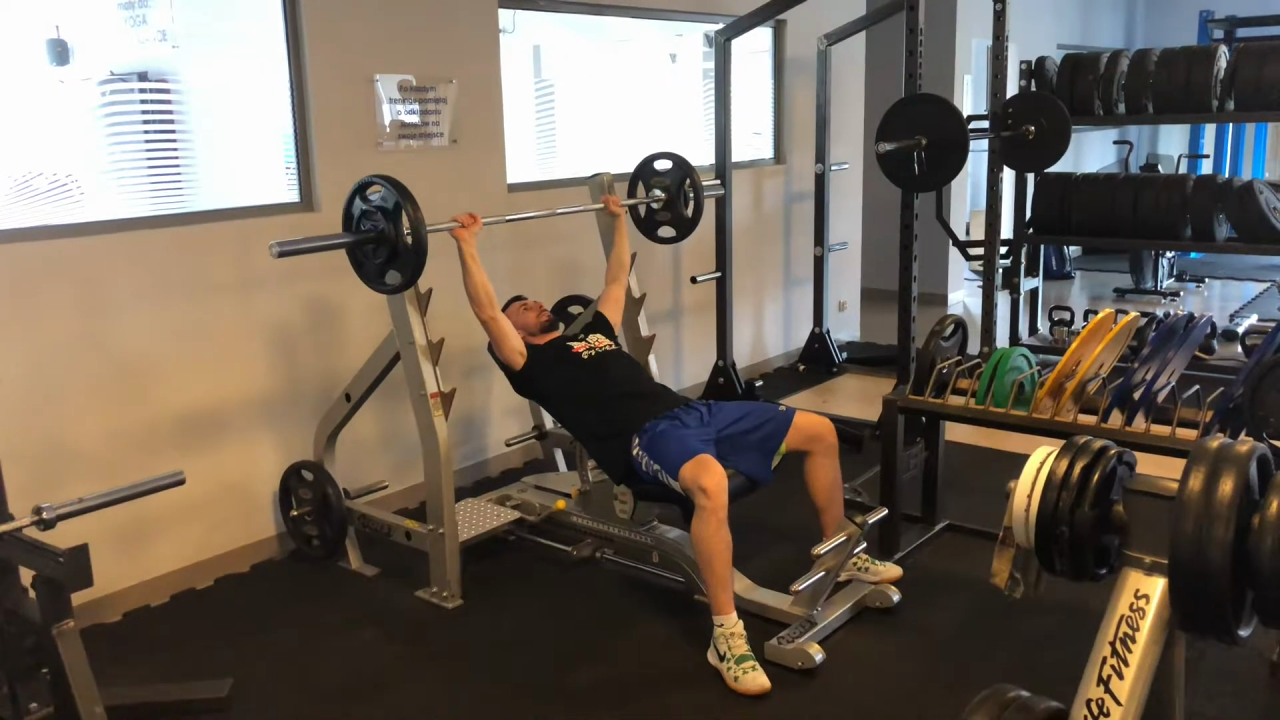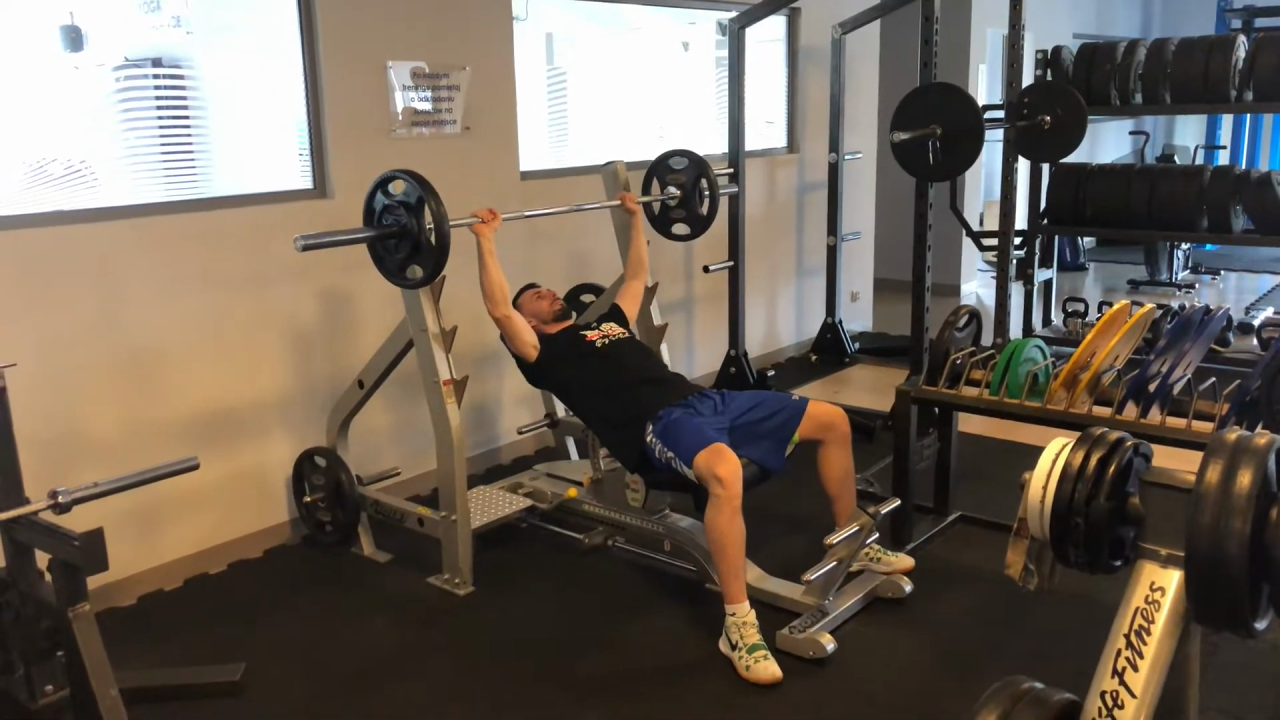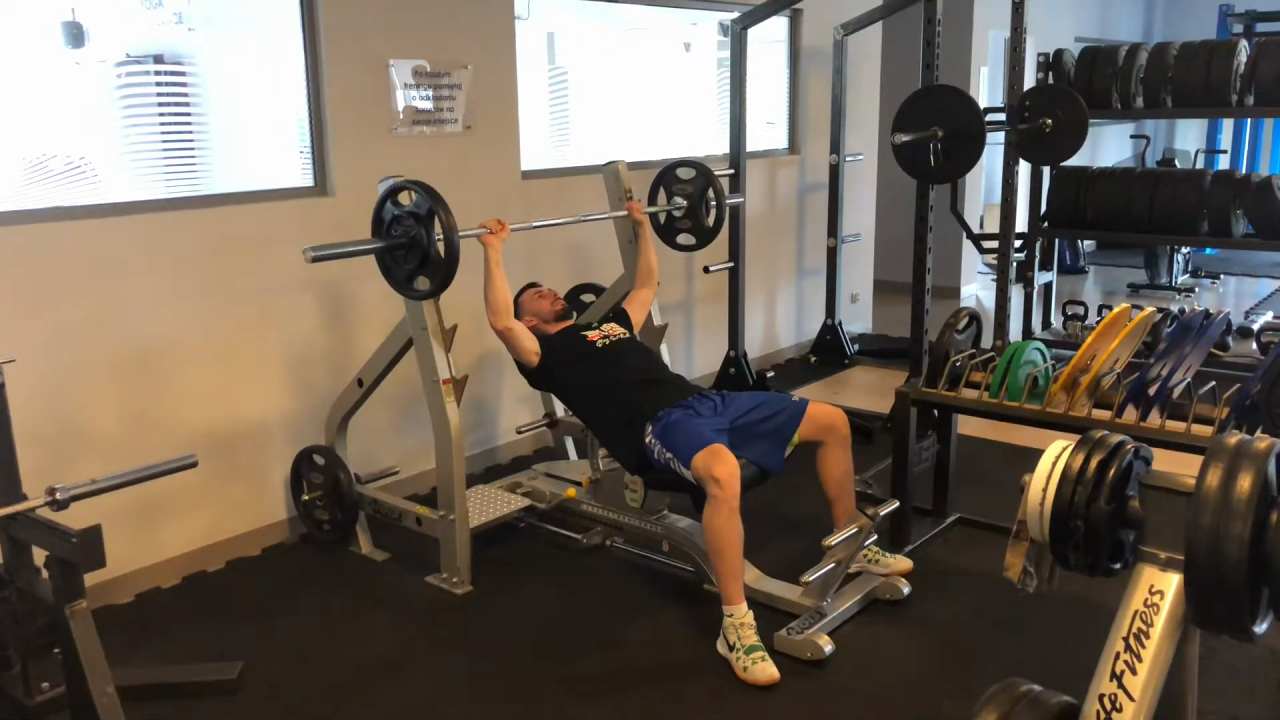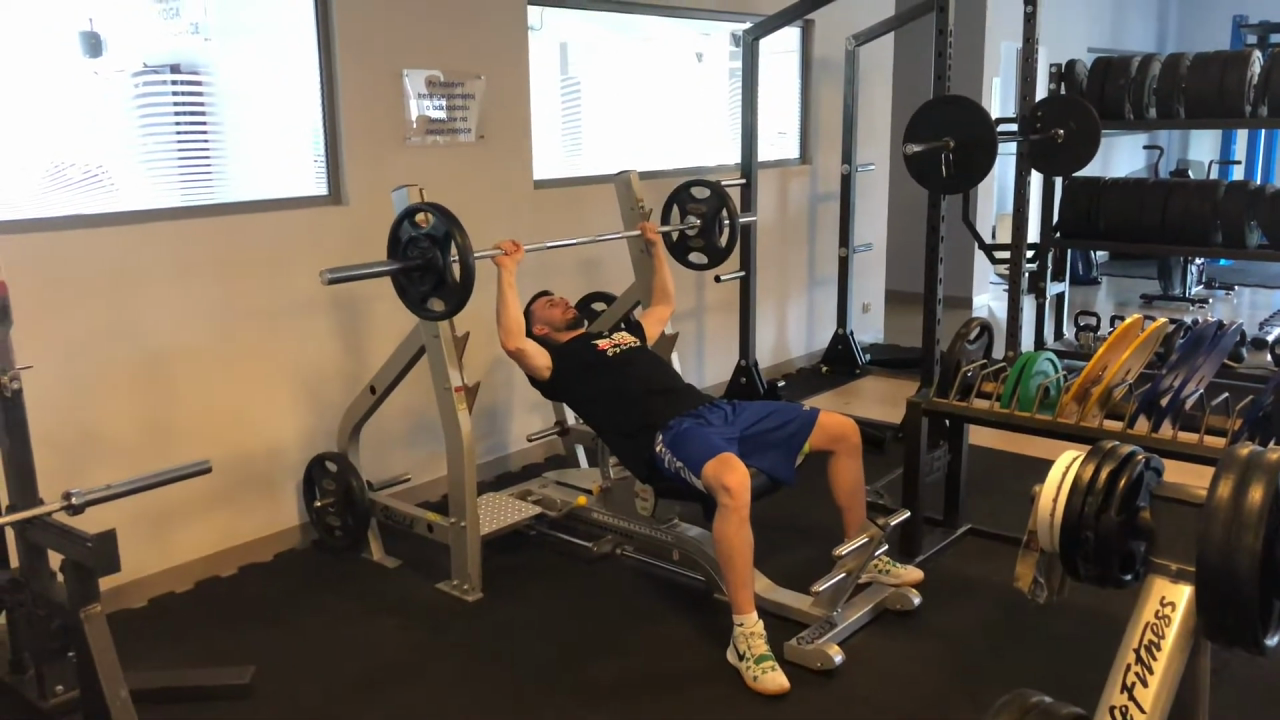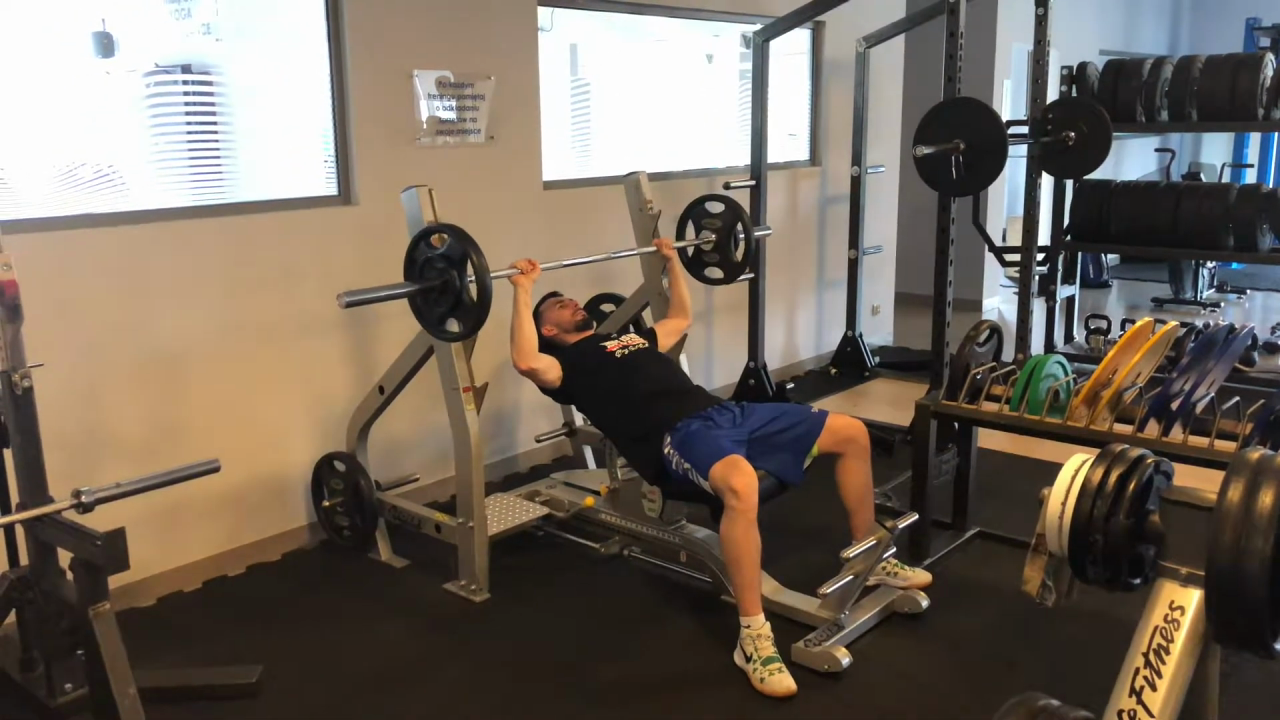
dt=1s
person 1, frame 1
left shoulder: (592, 333)
right shoulder: (531, 363)
left elbow: (617, 280)
right elbow: (487, 313)
left wrist: (620, 221)
right wrist: (466, 245)
left hip: (691, 411)
right hip: (645, 436)
left knee: (820, 432)
right knee: (710, 485)
left ankle: (841, 557)
right ankle: (726, 636)
person 1, frame 2
left shoulder: (607, 322)
right shoulder: (545, 350)
left elbow: (637, 276)
right elbow: (499, 309)
left wrist: (635, 218)
right wrist: (485, 240)
left hip: (704, 399)
right hip: (659, 424)
left knee: (833, 421)
right knee: (725, 473)
right ankle: (738, 626)
person 1, frame 3
left shoulder: (609, 323)
right shoulder: (545, 352)
left elbow: (646, 285)
right elbow: (500, 321)
left wrist: (642, 227)
right wrist: (493, 251)
left hip: (703, 401)
right hip: (658, 424)
left knee: (833, 422)
right knee: (723, 474)
right ankle: (736, 627)
person 1, frame 4
left shoulder: (620, 334)
right shoulder: (557, 361)
left elbow: (663, 304)
right elbow: (513, 342)
left wrist: (656, 247)
right wrist: (507, 271)
left hip: (715, 410)
right hip: (669, 433)
left knee: (844, 432)
right knee: (733, 483)
right ankle: (746, 636)
person 1, frame 5
left shoulder: (629, 336)
right shoulder: (567, 362)
left elbow: (681, 317)
right elbow: (526, 362)
left wrist: (672, 261)
right wrist: (523, 289)
left hip: (723, 412)
right hip: (676, 434)
left knee: (852, 433)
right knee: (740, 485)
right ankle: (753, 639)
